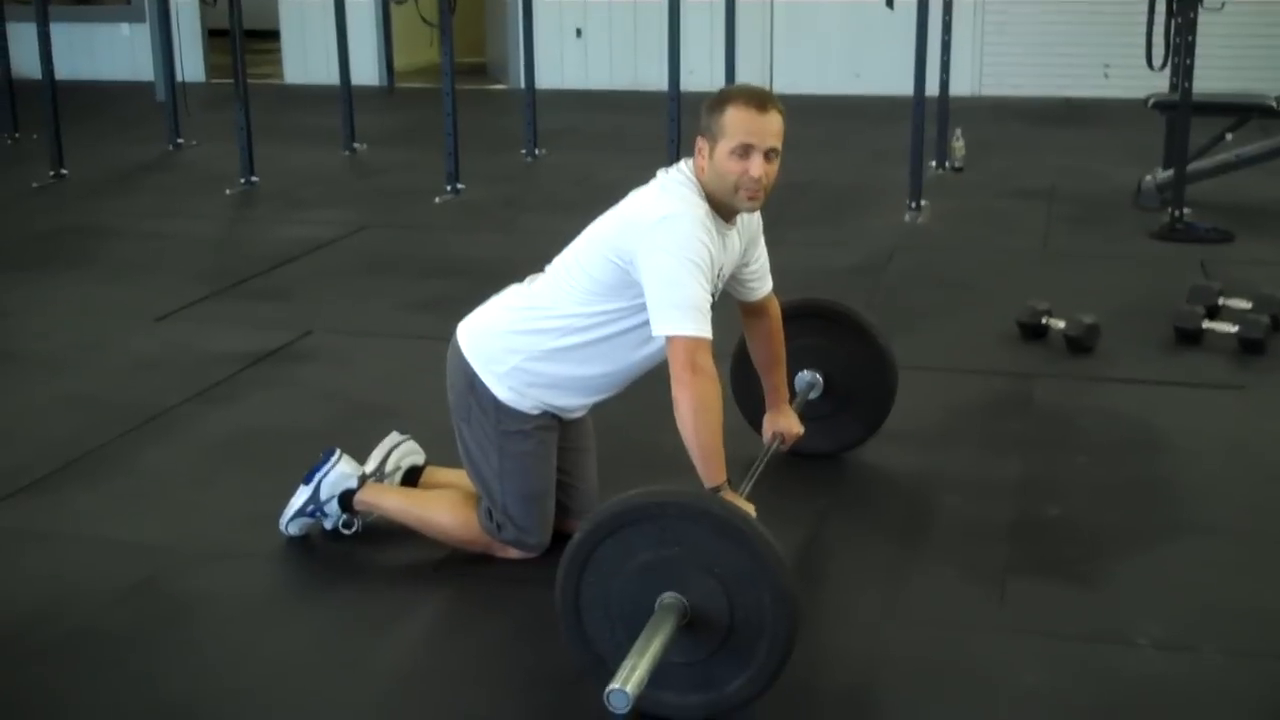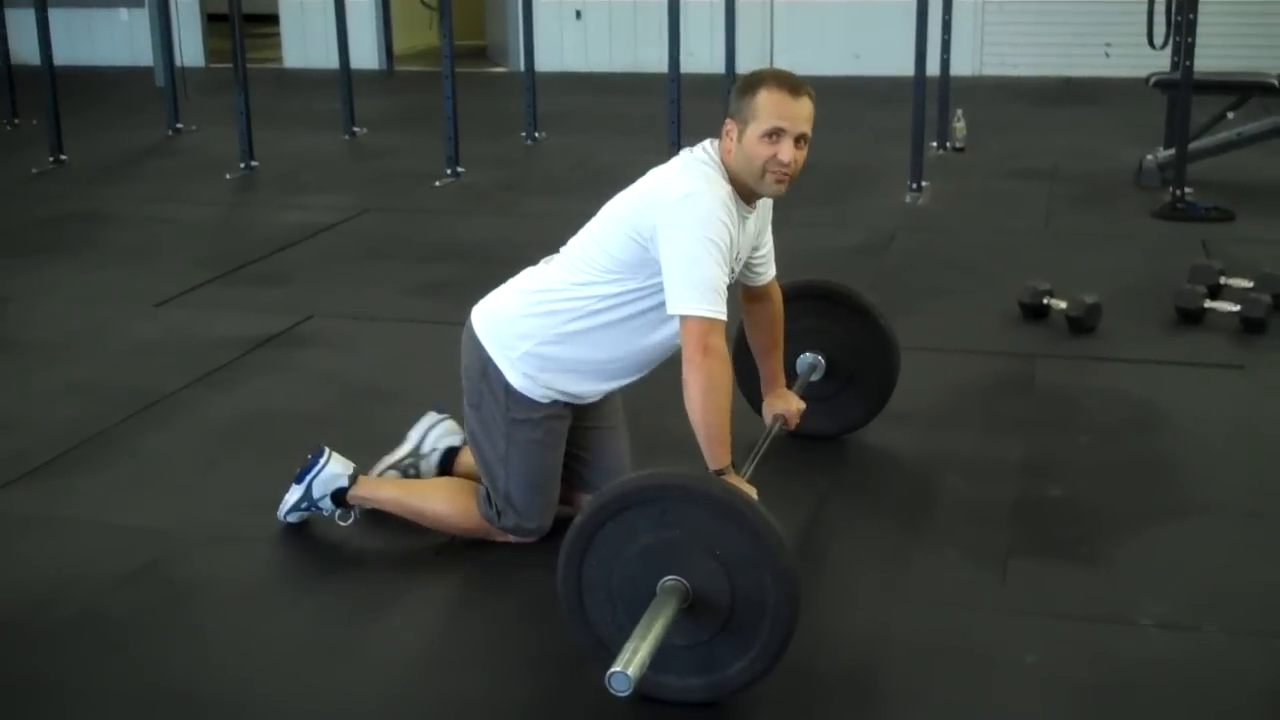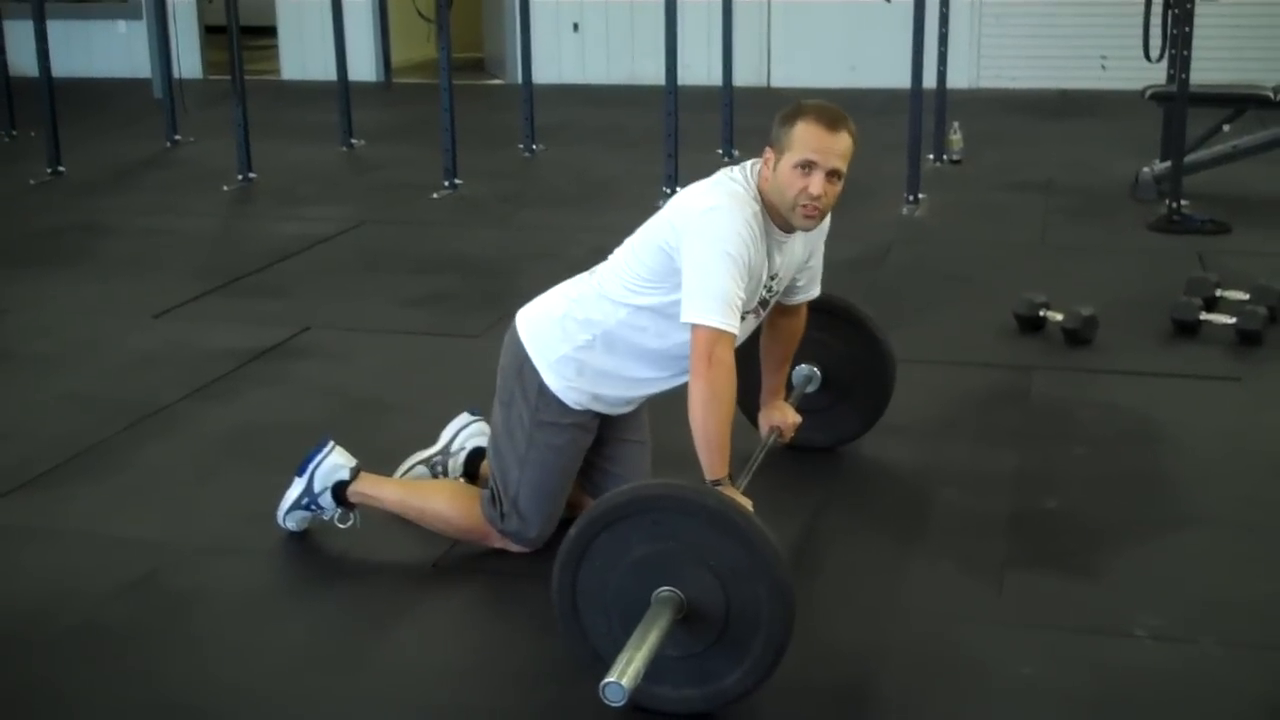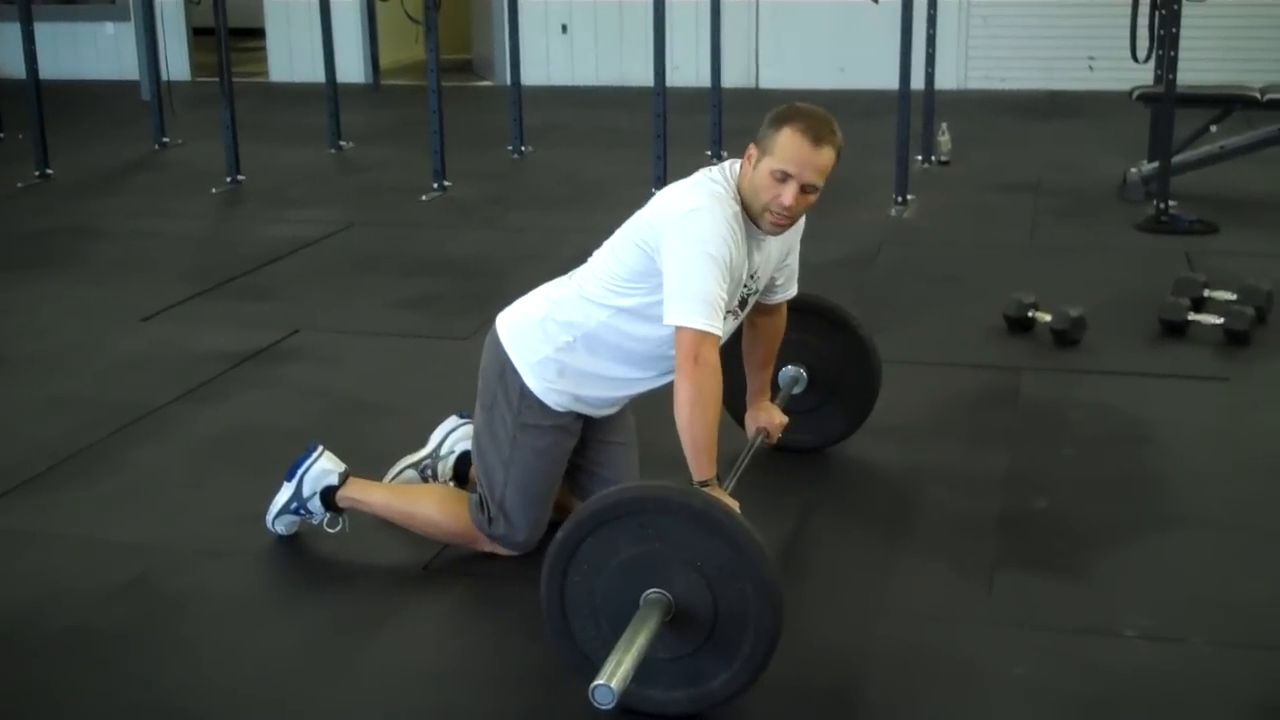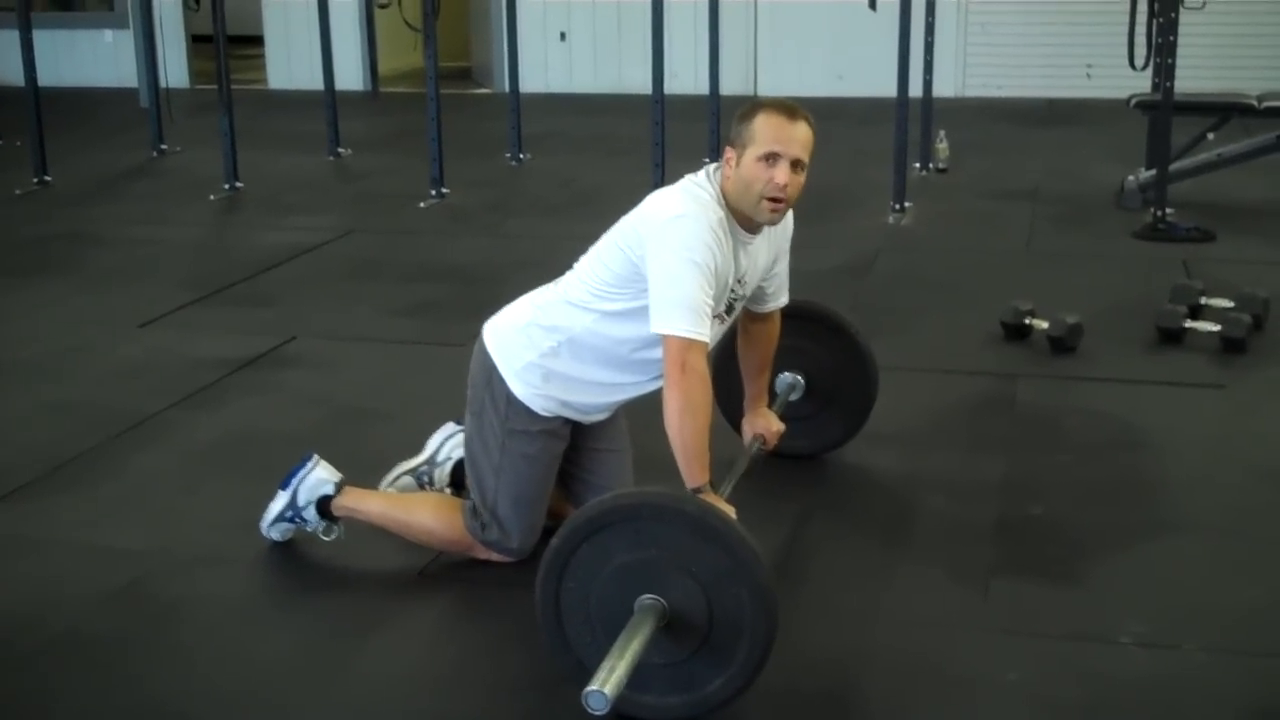
dt=0.7s
person 1, frame 1
left shoulder: (739, 211)
right shoulder: (676, 225)
left elbow: (760, 306)
right elbow: (691, 370)
left wrist: (779, 406)
right wrist: (721, 494)
left hip: (546, 371)
right hip: (503, 374)
left knee: (571, 518)
right knee: (519, 539)
left ankle: (405, 474)
right ankle: (351, 490)
person 1, frame 2
left shoulder: (753, 188)
right shoulder: (698, 202)
left elbow: (760, 291)
right elbow: (704, 350)
left wrist: (775, 388)
right wrist: (723, 476)
left hip: (567, 358)
right hip: (520, 359)
left knee: (599, 499)
right knee: (518, 523)
left ankle: (447, 454)
right ankle: (343, 485)
person 1, frame 3
left shoulder: (808, 216)
right shoulder: (723, 217)
left elbow: (788, 305)
right elbow: (711, 359)
left wrist: (773, 399)
right wrist: (719, 487)
left hip: (610, 375)
right hip: (558, 364)
right knee: (517, 532)
left ankle: (473, 454)
right ankle: (344, 481)
person 1, frame 4
left shoulder: (782, 212)
right shoulder: (702, 217)
left elbow: (768, 306)
right elbow: (696, 358)
left wrist: (759, 400)
right wrist: (706, 488)
left hip: (593, 378)
right hip: (540, 367)
right knee: (507, 536)
left ankle: (465, 455)
right ankle: (333, 487)
person 1, frame 5
left shoulder: (773, 220)
right shoulder: (689, 224)
left elbow: (761, 312)
right elbow: (685, 367)
left wrist: (756, 407)
right wrist: (700, 493)
left hip: (585, 385)
right hip: (530, 373)
right knee: (502, 542)
left ankle: (462, 459)
right ankle: (327, 495)
